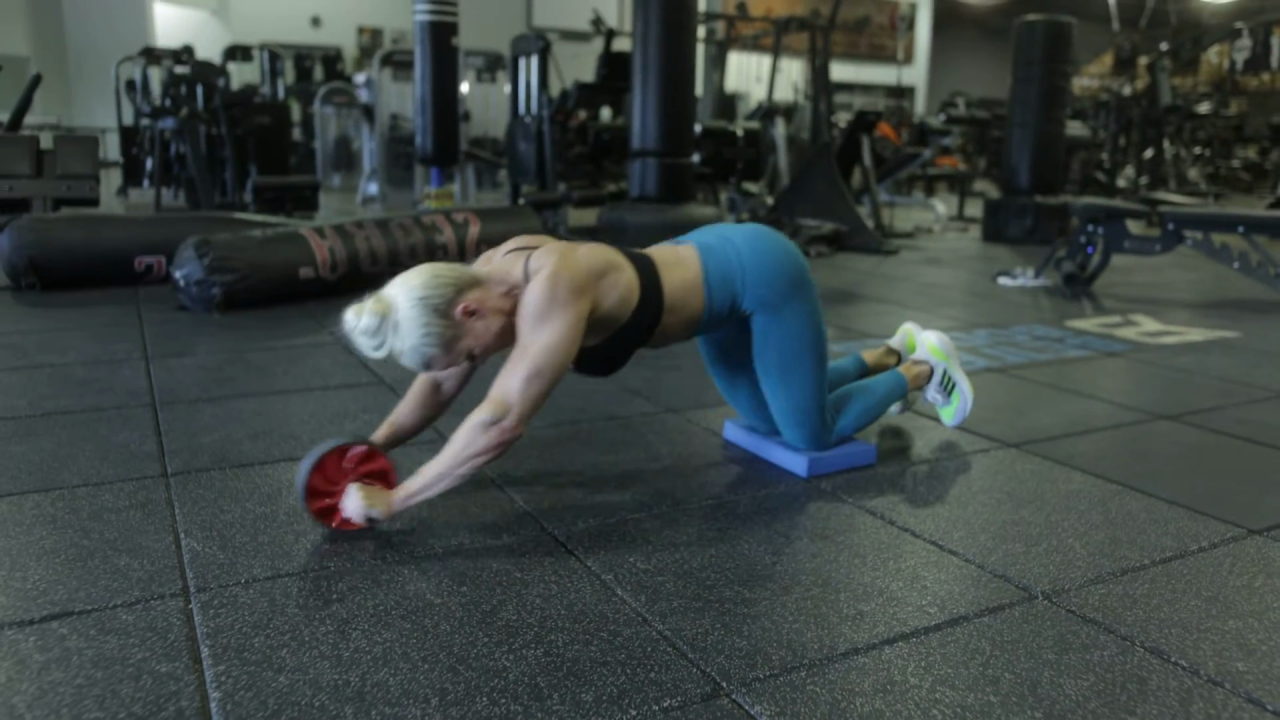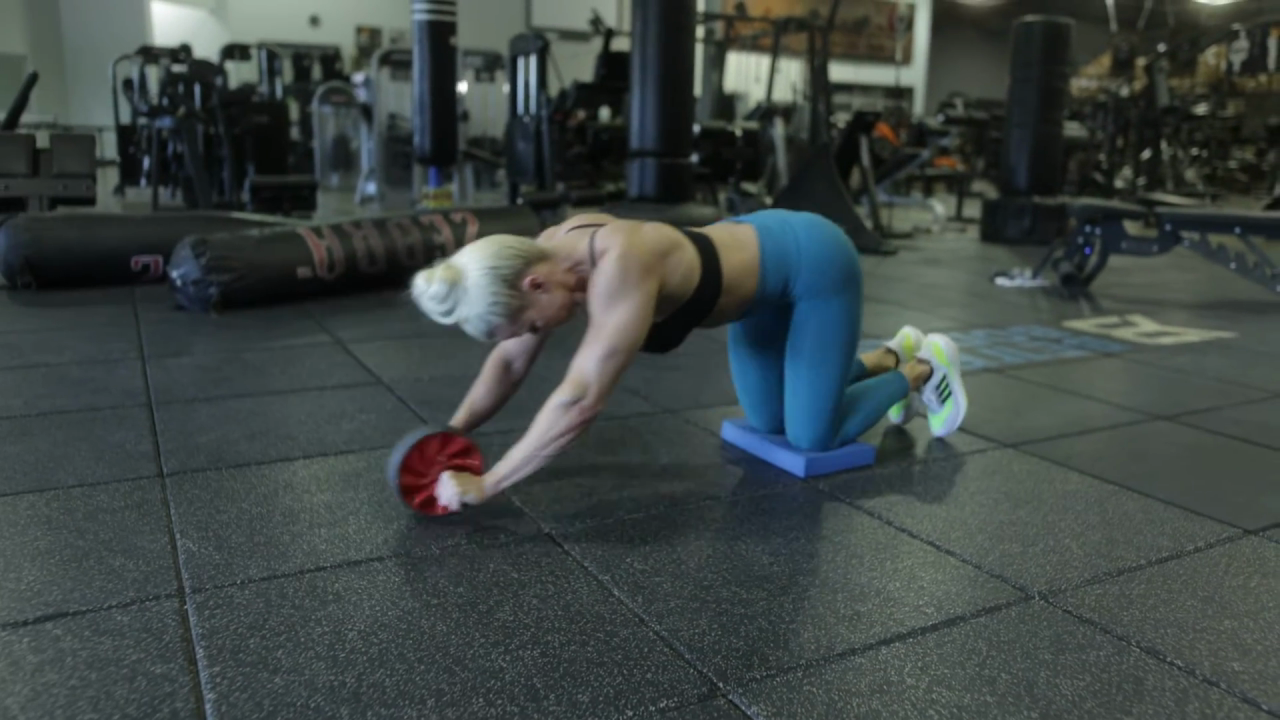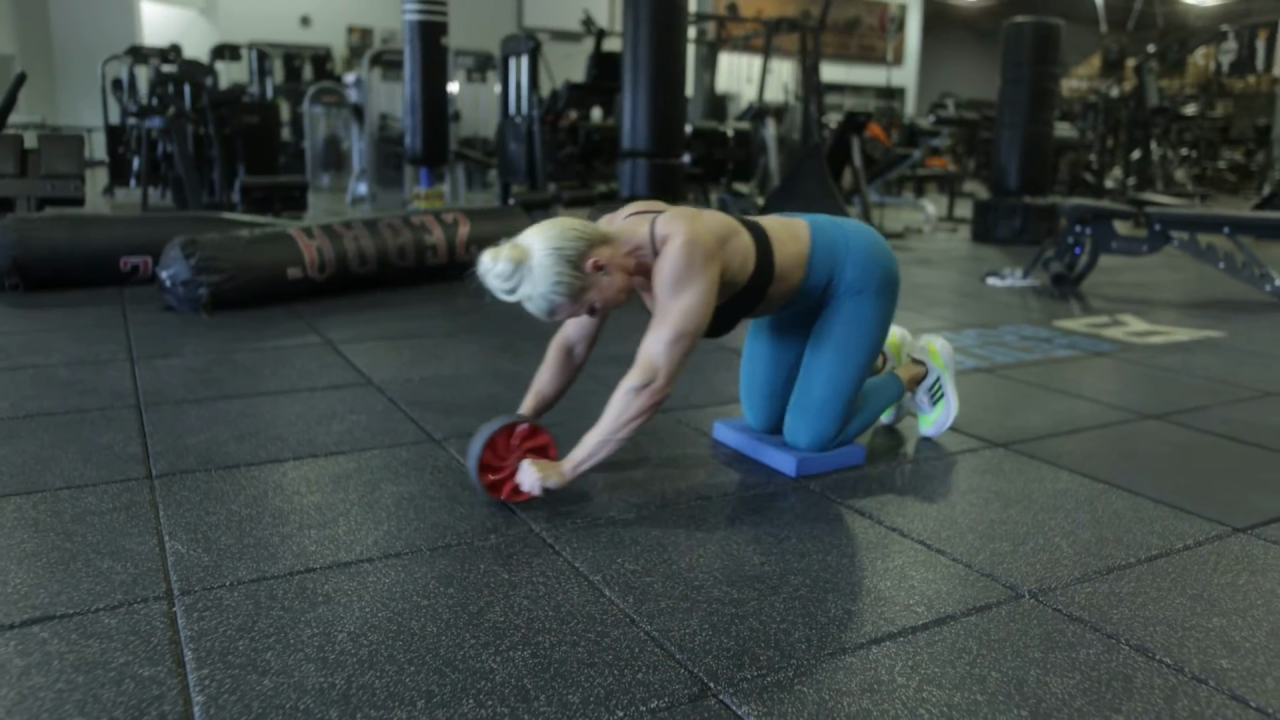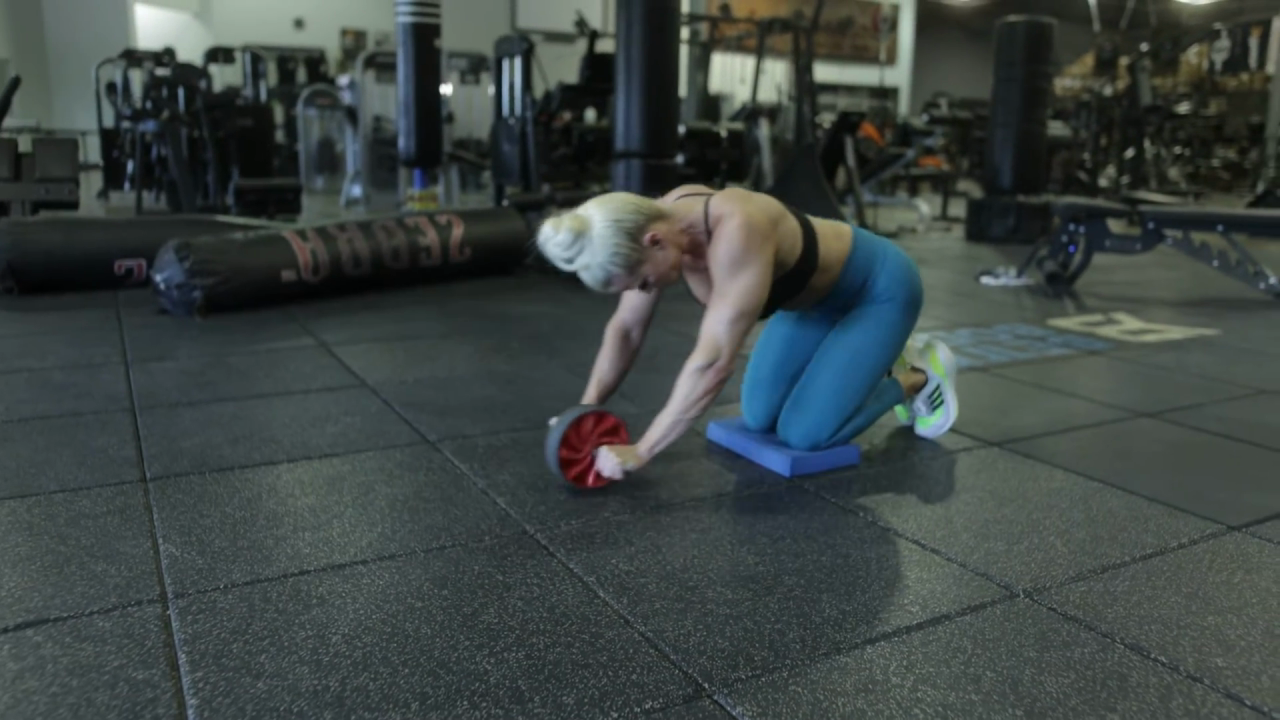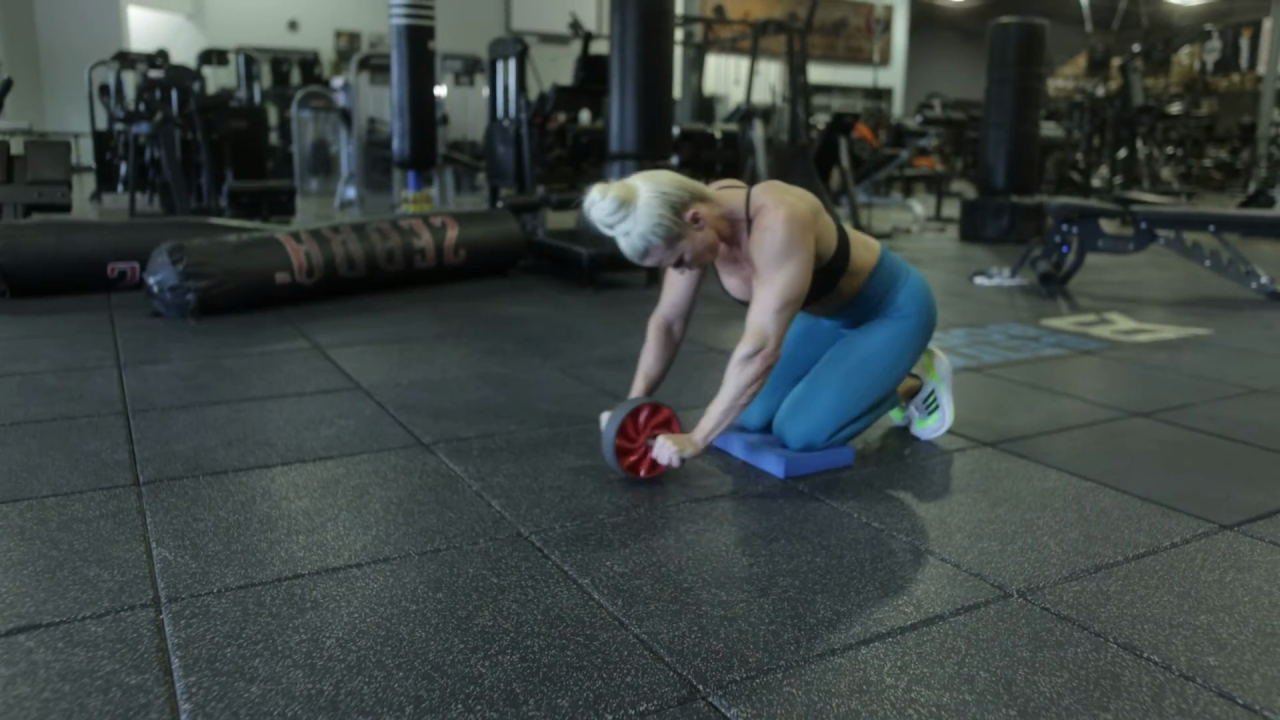
dt=0.2s
person 1, frame 1
left shoulder: (551, 290)
right shoulder: (488, 276)
left elbow: (500, 423)
right elbow: (438, 384)
left wrist: (393, 498)
right wrist: (374, 445)
left hip: (761, 274)
right hip: (715, 269)
left knee: (812, 434)
right knee: (768, 422)
left ankle: (920, 369)
right ankle: (887, 355)
person 1, frame 2
left shoulder: (619, 268)
right shoulder: (547, 254)
left elbow: (579, 403)
right elbow: (508, 361)
left wrist: (485, 484)
right wrist: (452, 433)
left hip: (814, 263)
right hip: (759, 257)
left knee: (814, 437)
right knee: (770, 423)
left ankle: (920, 370)
right ankle: (888, 357)
person 1, frame 3
left shoulder: (682, 253)
right shoulder: (605, 240)
left elbow: (649, 385)
right elbow: (570, 346)
left wrist: (564, 469)
right wrist: (521, 421)
left hip: (853, 270)
right hip: (798, 270)
left knee: (811, 435)
right knee: (764, 422)
left ankle: (914, 371)
right ankle: (881, 358)
person 1, frame 4
left shoulder: (737, 233)
right shoulder: (656, 224)
left elbow: (713, 363)
right elbow: (625, 330)
left wrist: (640, 451)
right wrist: (586, 410)
left hip: (879, 287)
right hip: (821, 293)
left knee: (804, 434)
right knee: (759, 421)
left ankle: (914, 379)
right ankle: (881, 361)
person 1, frame 5
left shoulder: (778, 221)
right shoulder: (698, 212)
left elbow: (760, 350)
right elbow: (668, 322)
left wrist: (695, 439)
left hip: (895, 310)
right hip: (831, 314)
left knee: (798, 433)
right knee: (751, 420)
left ankle: (910, 384)
right ankle: (872, 368)
